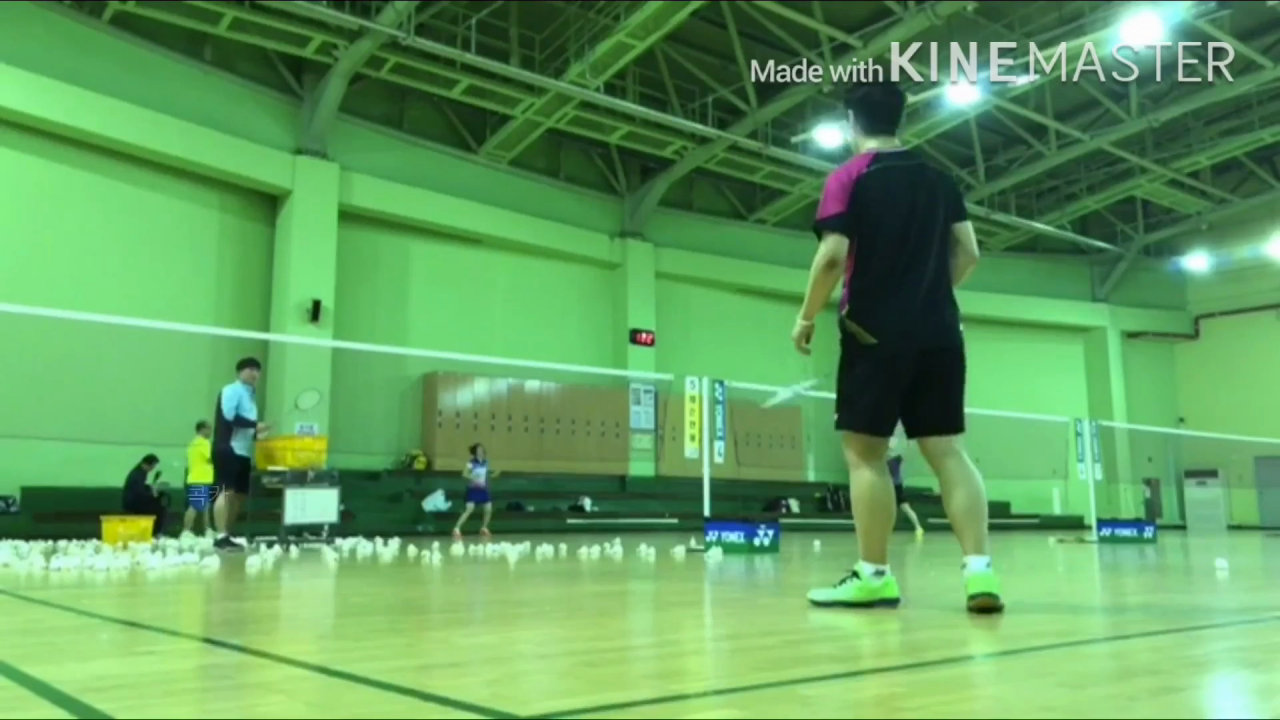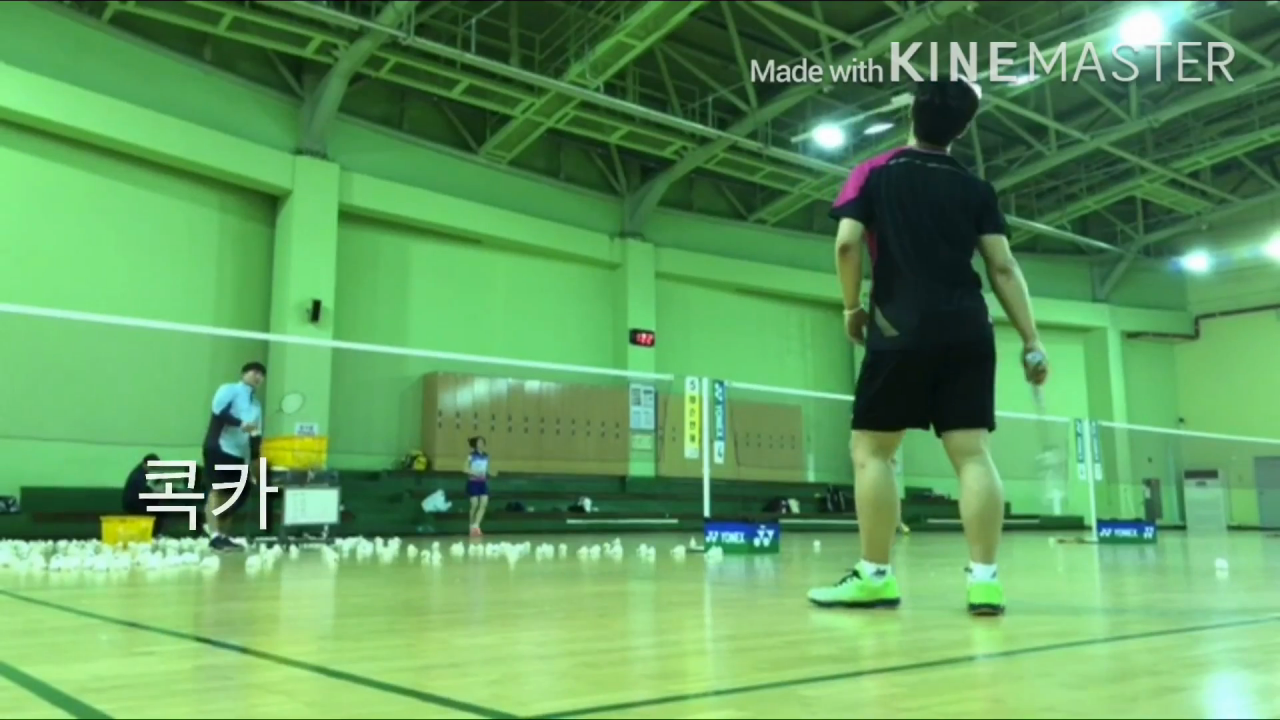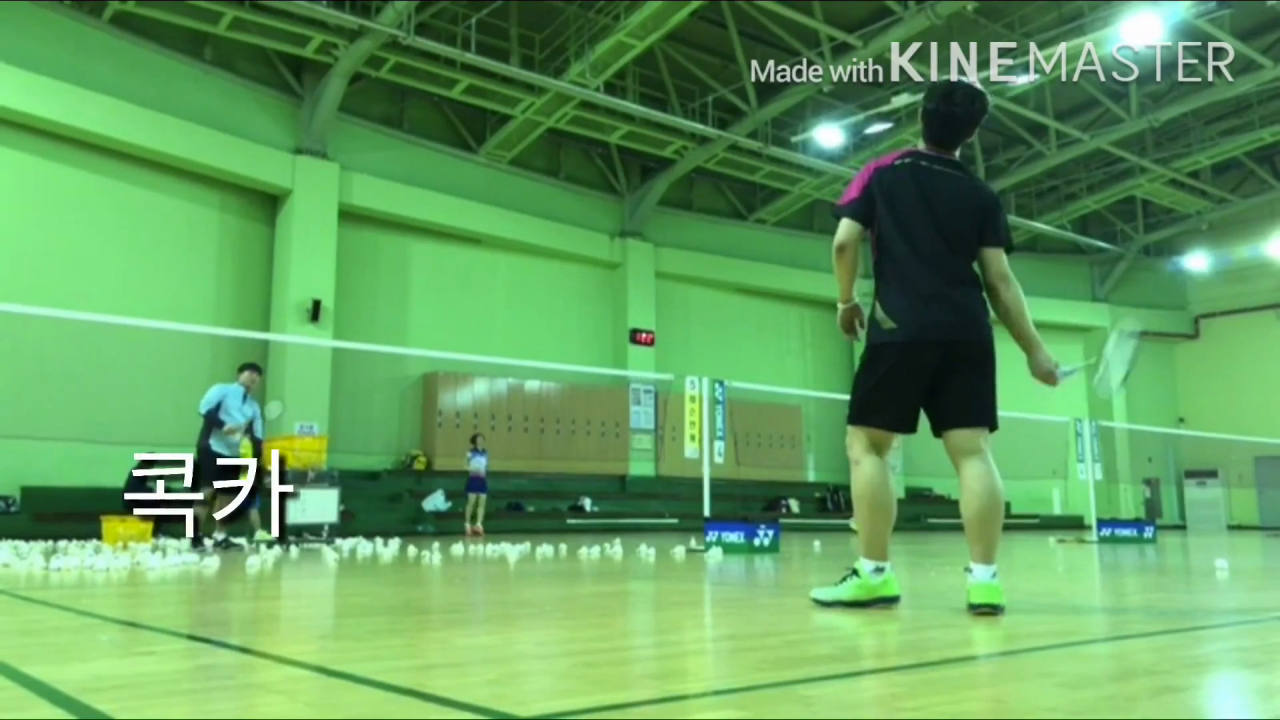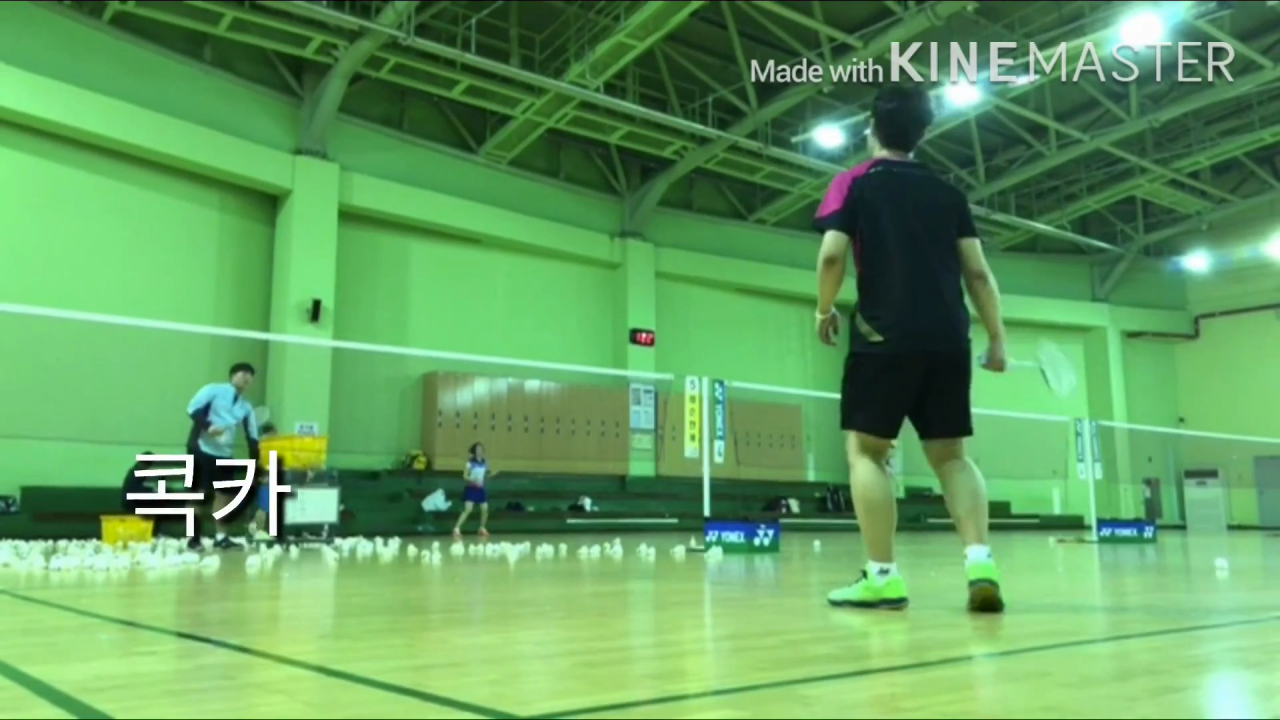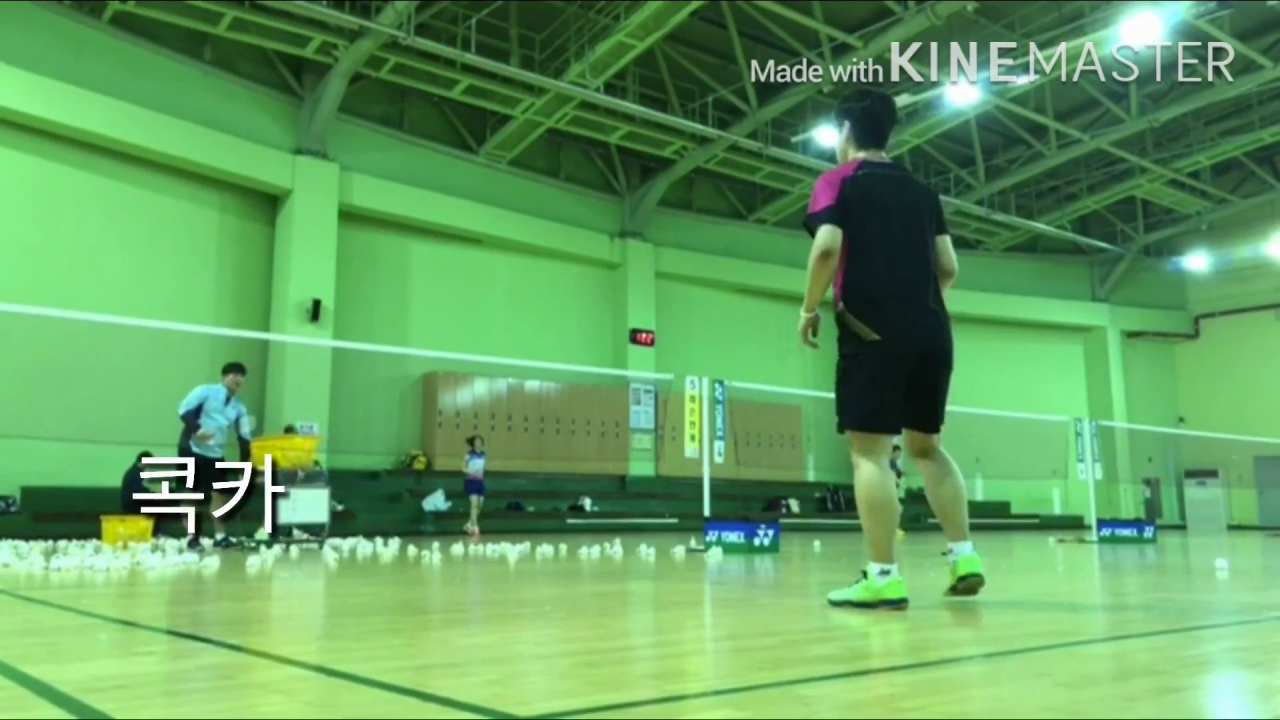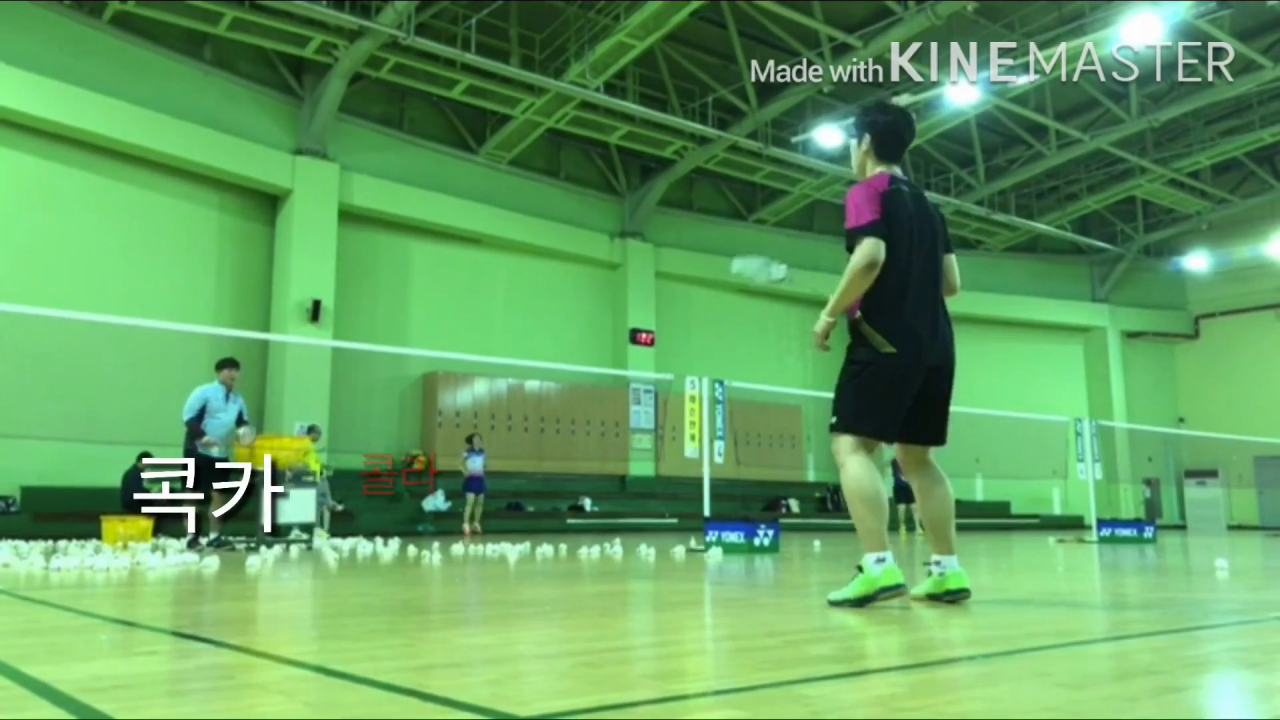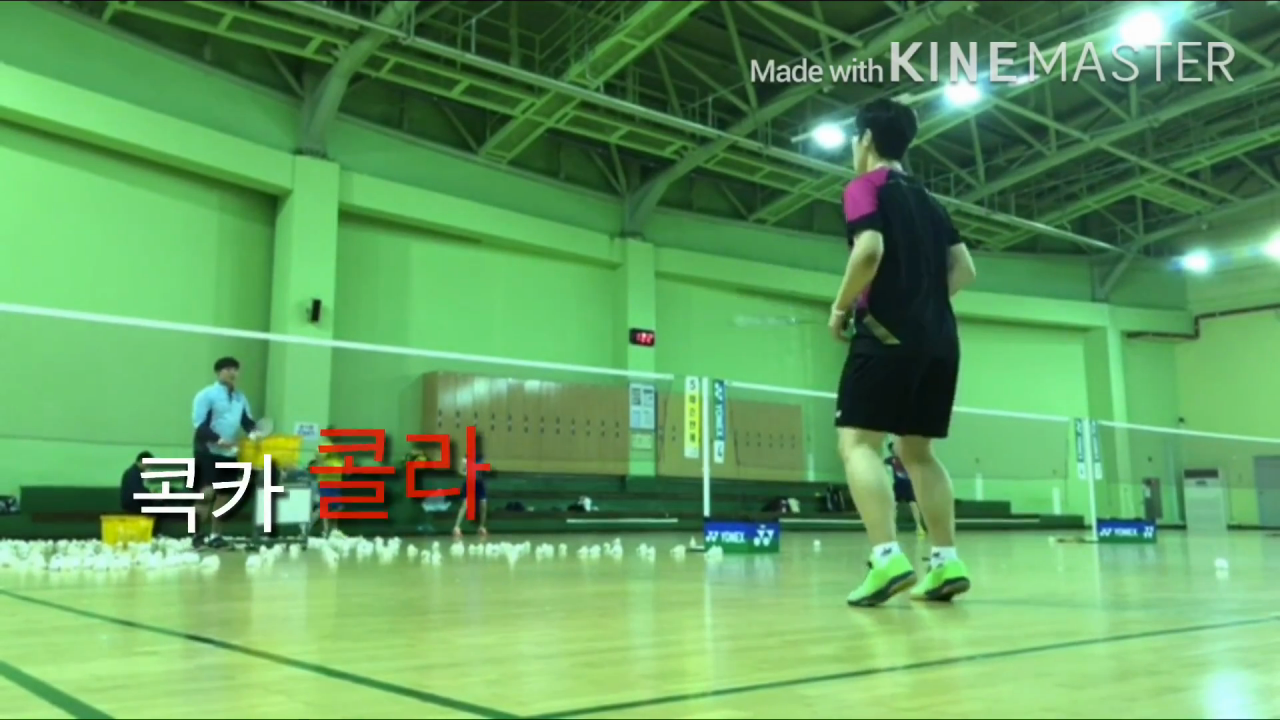
dt=0.3s
person 1, frame 1
left shoulder: (848, 177)
right shoulder: (940, 179)
left elbow: (833, 256)
right elbow: (968, 254)
left wrist: (806, 316)
left hip: (875, 335)
right hip: (940, 334)
left knee: (865, 453)
right knee: (948, 451)
left ankle: (874, 576)
right ankle: (979, 571)
person 1, frame 2
left shoulder: (875, 174)
right shoulder: (977, 189)
left elbow: (847, 243)
right elbow: (1003, 268)
left wrist: (852, 306)
right wrist: (1031, 342)
left hip: (899, 333)
right hip: (966, 334)
left knee: (871, 450)
right knee: (971, 452)
left ankle: (875, 575)
right ankle: (984, 578)
person 1, frame 3
left shoulder: (880, 176)
right shoulder: (982, 197)
left elbow: (844, 242)
right elbow: (999, 281)
left wrist: (845, 300)
right wrist: (1035, 350)
left hip: (899, 330)
right hip: (967, 335)
left knee: (866, 446)
right knee: (972, 452)
left ankle: (874, 572)
right ankle: (984, 579)
person 1, frame 4
left shoulder: (853, 183)
right shoulder: (948, 193)
left elbow: (832, 254)
right elbow: (978, 273)
left wrist: (824, 310)
right wrist: (995, 338)
left hip: (882, 337)
right hip: (948, 338)
left knee: (866, 450)
right knee: (949, 454)
left ankle: (882, 577)
right ankle: (980, 560)
person 1, frame 5
left shoulder: (838, 182)
right shoulder: (922, 192)
left elbow: (827, 249)
right elbow: (947, 267)
left wrist: (810, 309)
left hip: (871, 333)
right hip: (931, 334)
left knee: (869, 451)
right knee: (925, 446)
left ankle: (883, 578)
right ankle: (964, 557)
person 1, frame 6
left shoulder: (867, 194)
right shoulder: (926, 206)
left elbow: (870, 259)
right elbow: (951, 282)
left wrist: (832, 313)
left hip: (884, 345)
right hip: (935, 347)
left knee: (853, 449)
right knee: (917, 459)
left ankle: (878, 566)
right ankle: (947, 569)
person 1, frame 7
left shoulder: (866, 187)
right shoulder: (927, 200)
left elbow: (869, 250)
right elbow: (963, 270)
left wrist: (841, 306)
left hip: (888, 337)
right hip: (939, 340)
left knee: (858, 443)
right knee: (917, 451)
left ankle: (887, 558)
right ankle: (946, 562)
person 2, frame 1
left shoulder: (251, 397)
right shoulder: (230, 391)
right elbow: (229, 416)
left wrist: (256, 431)
right wrist: (255, 425)
left hip: (243, 452)
right hip: (226, 449)
left knee: (238, 494)
right knee: (226, 492)
left ankle: (225, 535)
right ankle: (220, 537)
person 2, frame 2
left shoulder: (256, 404)
right shoulder: (229, 390)
left elbow: (256, 434)
right elbow: (218, 410)
left wrist: (255, 458)
right wrist: (240, 423)
left hip: (238, 454)
right hip: (218, 448)
left knee: (230, 495)
right knee: (216, 492)
left ankle: (222, 535)
right ankle: (214, 536)
person 2, frame 3
left shoulder: (253, 405)
right shoulder: (222, 390)
left elbow: (256, 436)
right elbow: (205, 409)
left wrist: (257, 461)
right wrist: (223, 426)
left hip: (233, 454)
right hip: (211, 448)
left knee: (226, 495)
right knee: (207, 491)
left ankle: (220, 536)
right ankle: (198, 536)
person 2, frame 4
left shoulder: (246, 406)
right shoulder: (213, 390)
left elbow: (252, 436)
right elbow: (193, 409)
left wrist: (256, 462)
right wrist: (208, 427)
left hip: (224, 454)
right hip: (201, 449)
left knee: (224, 494)
right knee: (197, 493)
left ankle: (221, 536)
right ankle: (194, 537)
person 2, frame 5
left shoulder: (239, 407)
right shoulder: (205, 391)
left elbow: (244, 436)
right elbow: (184, 410)
left wrist: (246, 463)
right wrist: (197, 429)
left hip: (216, 455)
right hip: (192, 450)
left knee: (219, 494)
left ankle: (220, 536)
right ankle: (192, 537)
person 2, frame 6
left shoulder: (238, 400)
right shoulder: (203, 392)
left elbow: (242, 421)
right elbow: (188, 417)
left wrist: (245, 429)
right wrist: (202, 436)
left hip: (221, 454)
right hip: (198, 451)
left knee: (220, 494)
right knee: (195, 494)
left ankle: (214, 536)
right ankle: (192, 537)
person 2, frame 7
left shoulder: (240, 398)
right shoulder: (207, 395)
left elbow: (247, 420)
right elbow: (199, 423)
left wrist: (253, 431)
right wrist: (217, 439)
left hip: (230, 454)
right hip: (208, 452)
right knee: (207, 492)
left ankle: (215, 536)
right ankle: (199, 534)
